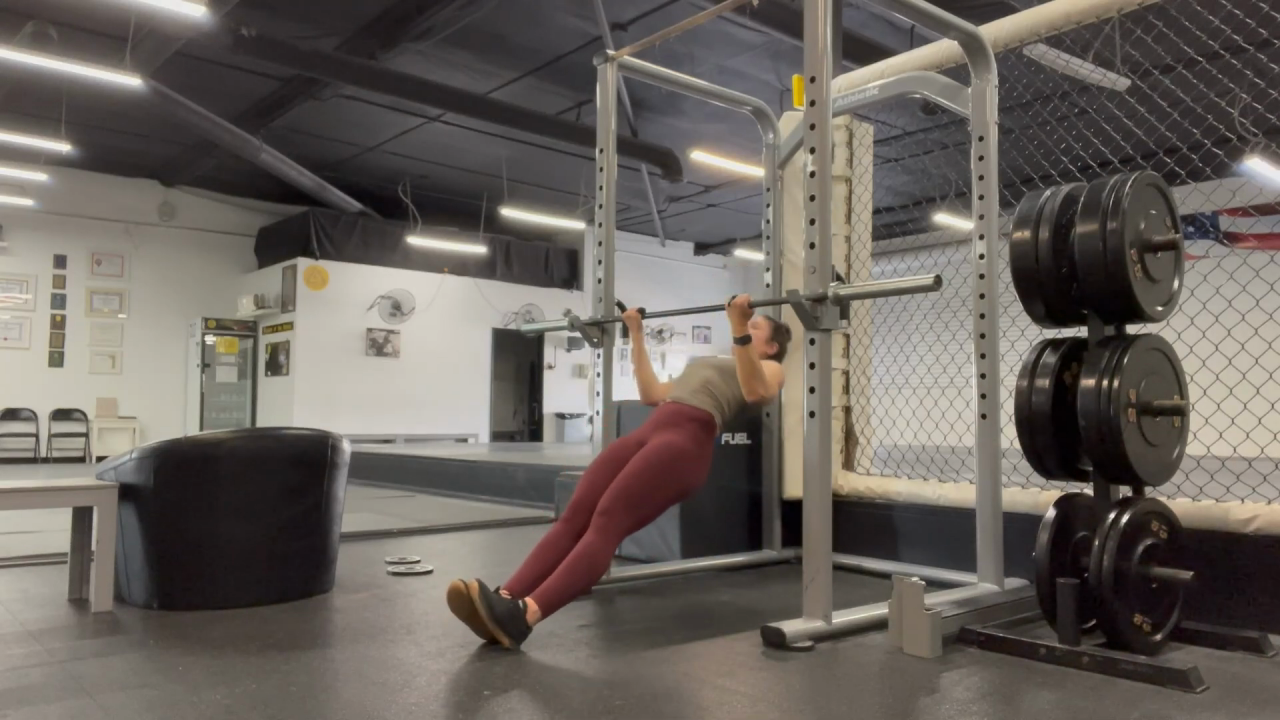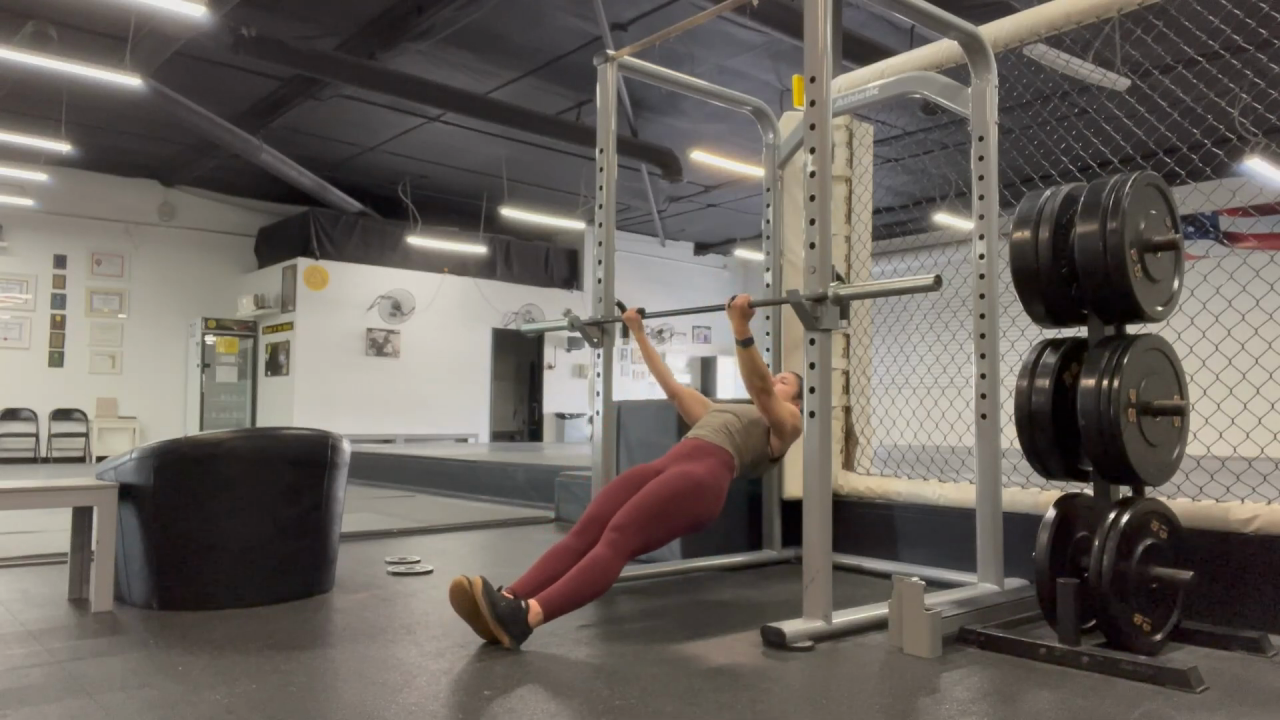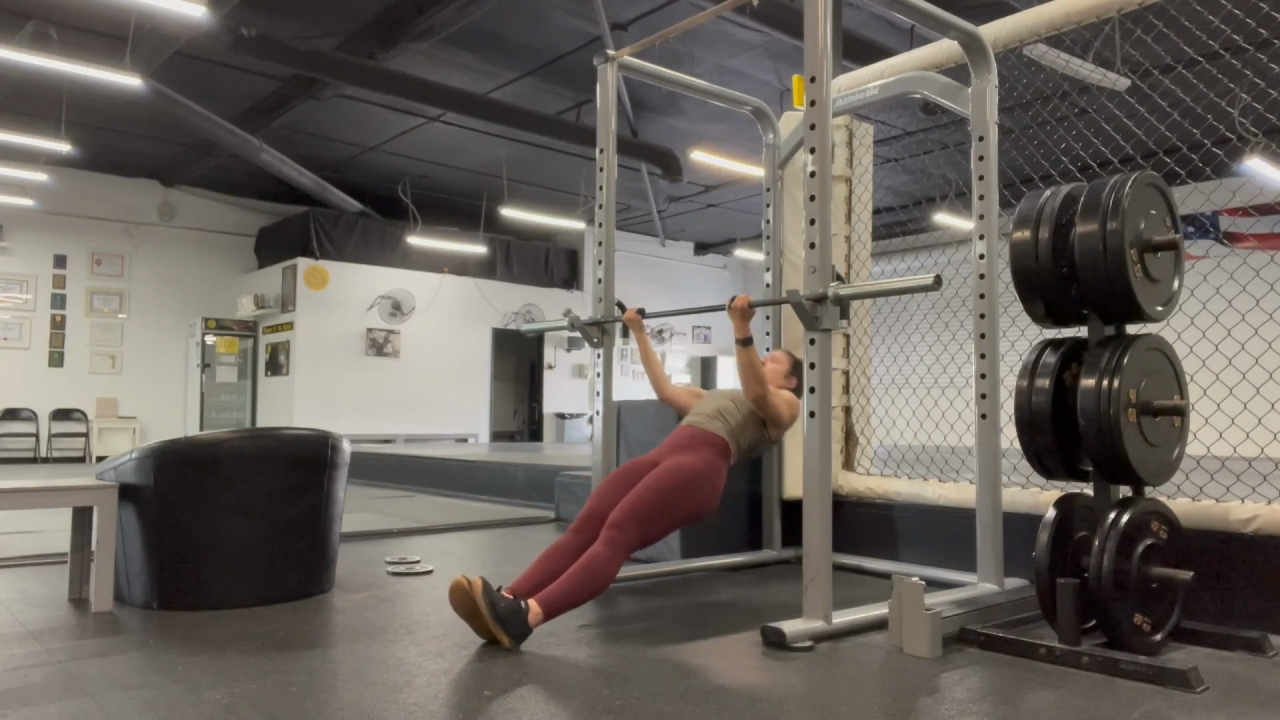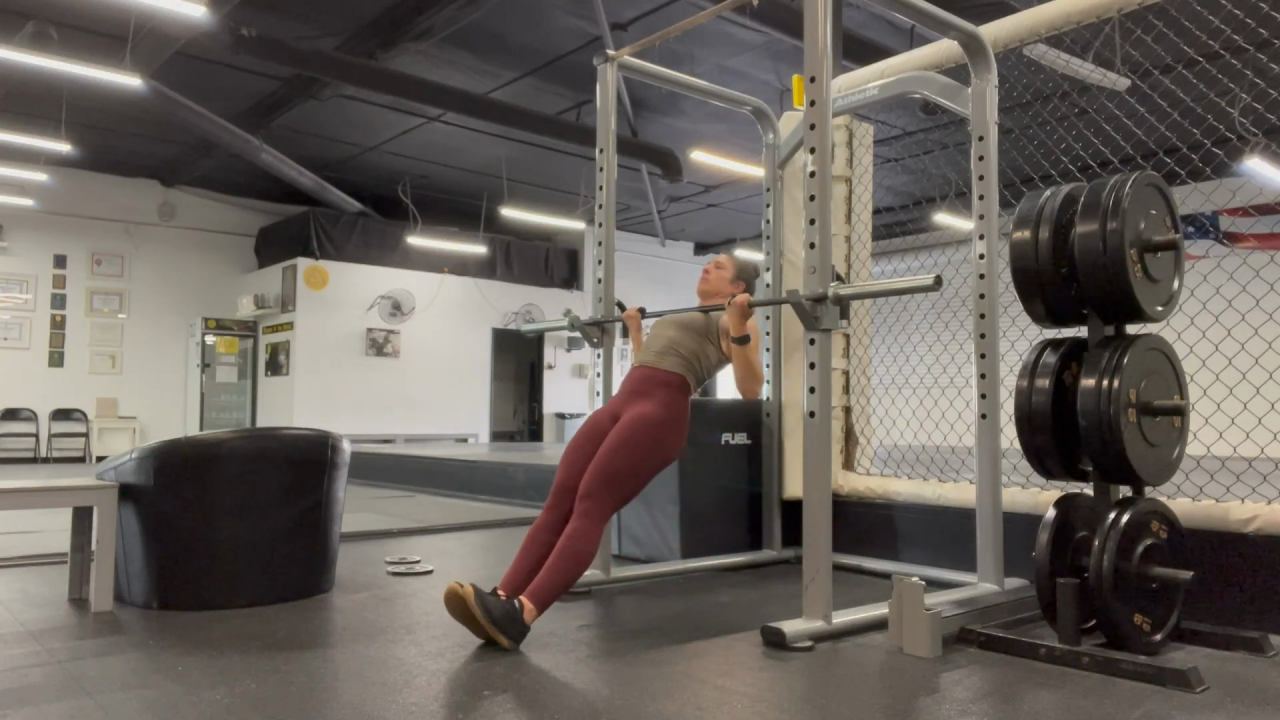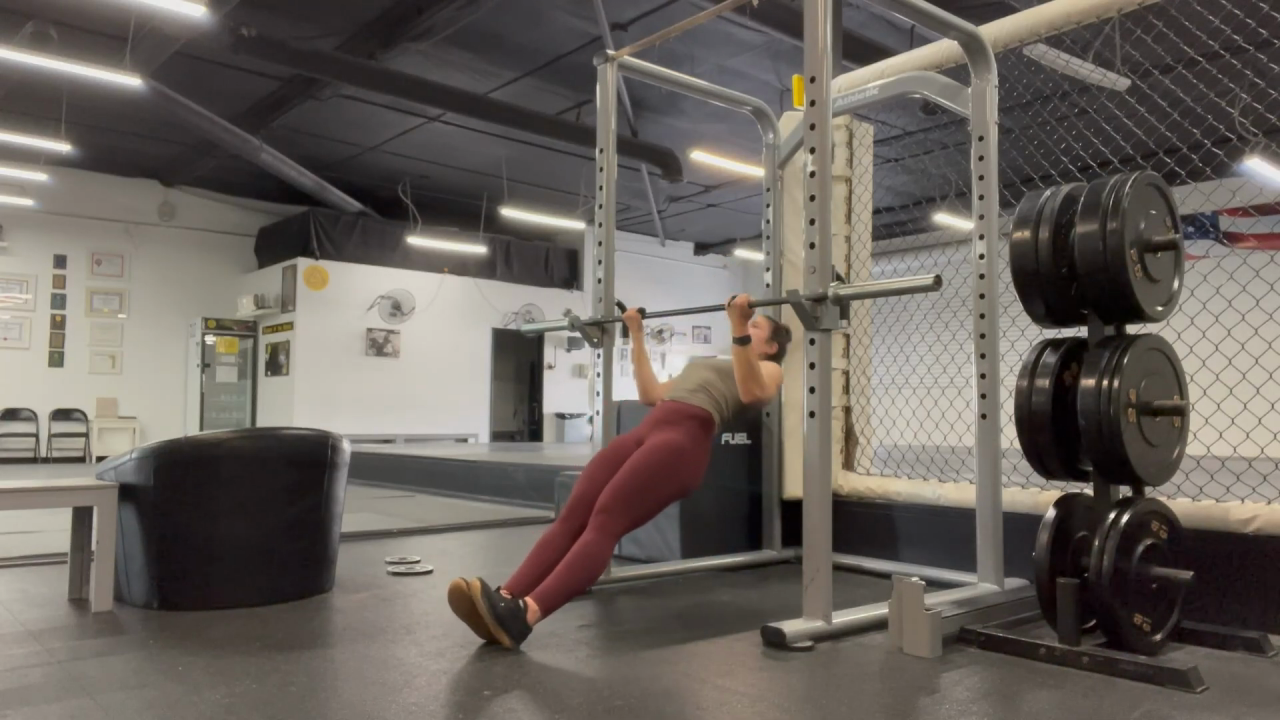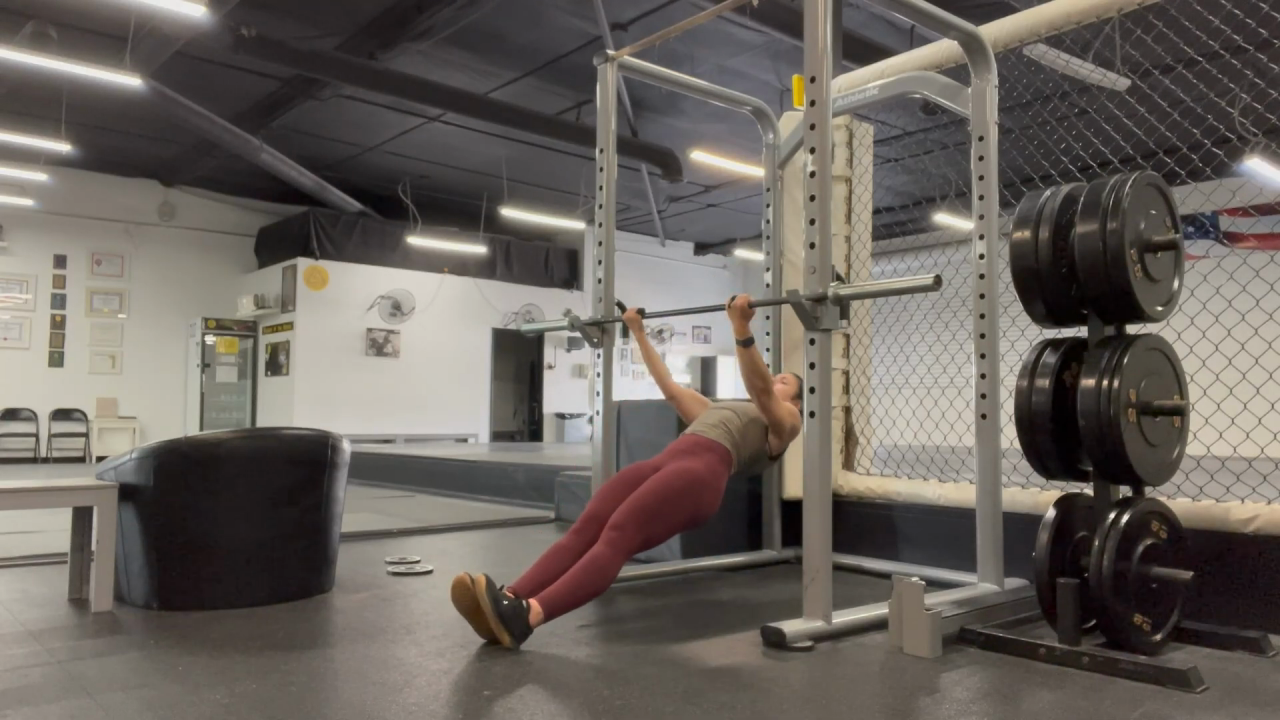
dt=0.5s
person 1, frame 1
left shoulder: (769, 367)
right shoulder: (708, 366)
left elbow: (756, 394)
right elbow: (651, 394)
left wrist: (742, 330)
right wrist: (637, 335)
left hip: (686, 439)
right hip: (647, 431)
left knee: (605, 523)
right knee: (574, 518)
left ankle: (523, 616)
right ankle: (506, 599)
person 1, frame 2
left shoulder: (786, 423)
right shoulder: (721, 412)
left elbow: (760, 387)
right elbow: (673, 388)
left wrist: (742, 329)
right wrist: (639, 334)
left hip: (704, 476)
right hip: (665, 464)
left knee: (617, 538)
right knee: (584, 533)
left ankle: (524, 618)
right ankle: (507, 602)
person 1, frame 3
left shoulder: (783, 406)
right shoulder: (717, 398)
left elbow: (757, 392)
right elbow: (666, 391)
left wrist: (743, 330)
right wrist: (640, 334)
left hip: (701, 466)
right hip: (661, 455)
left knee: (615, 536)
right knee: (582, 530)
left ankle: (524, 618)
right ankle: (507, 601)
person 1, frame 4
left shoulder: (732, 324)
right shoulder: (685, 319)
left elbow: (750, 390)
left wrist: (738, 324)
right wrist: (635, 331)
left hip: (661, 411)
right hip: (621, 401)
left knee: (590, 507)
right knee: (559, 504)
left ankle: (520, 615)
right ankle: (501, 600)
person 1, frame 5
left shoulder: (767, 368)
right shoulder: (706, 366)
left elbow: (751, 395)
right elbow: (650, 394)
left wrist: (741, 332)
right wrist: (638, 335)
left hip: (685, 438)
right hip: (645, 430)
left knee: (604, 521)
right knee: (572, 516)
left ankle: (524, 616)
right ankle: (506, 599)
person 1, frame 6
left shoulder: (783, 423)
right shoulder: (719, 411)
left elbow: (760, 389)
right elbow: (671, 388)
left wrist: (742, 330)
right wrist: (639, 334)
left hip: (702, 473)
right hip: (663, 461)
left knee: (616, 536)
right knee: (584, 530)
left ankle: (525, 617)
right ankle: (509, 601)
